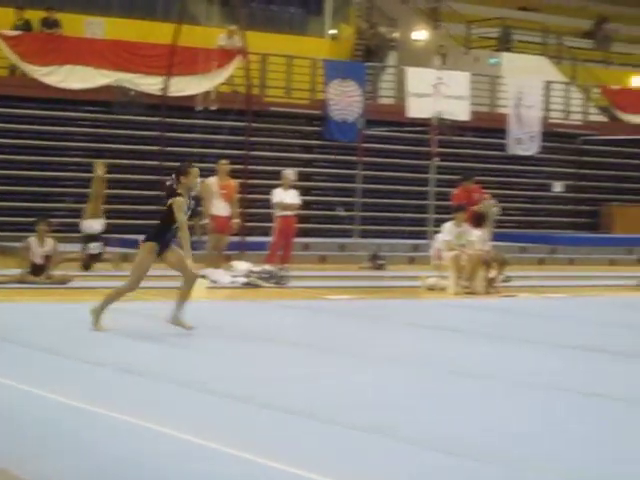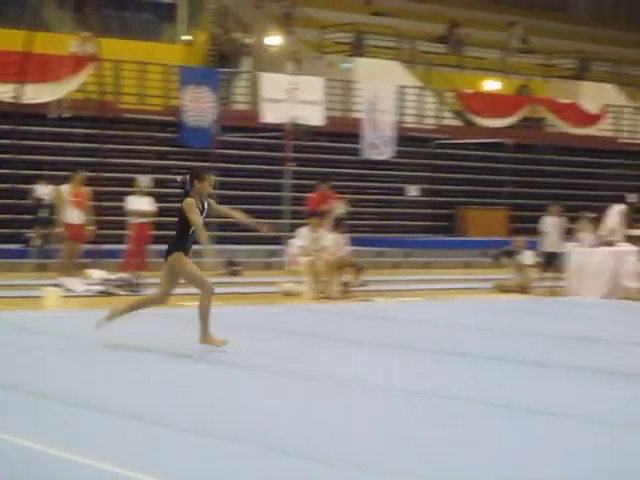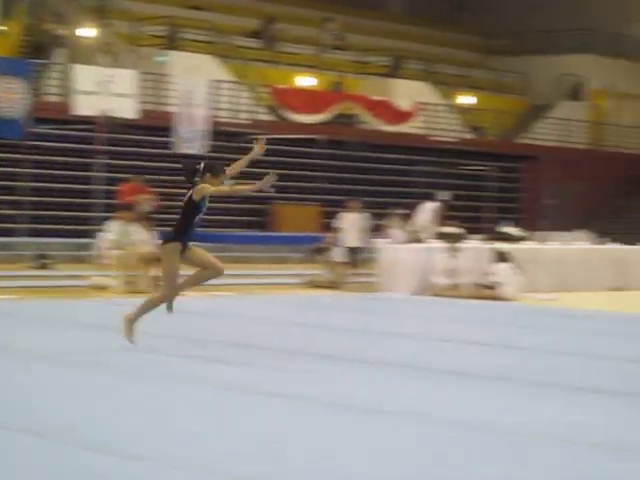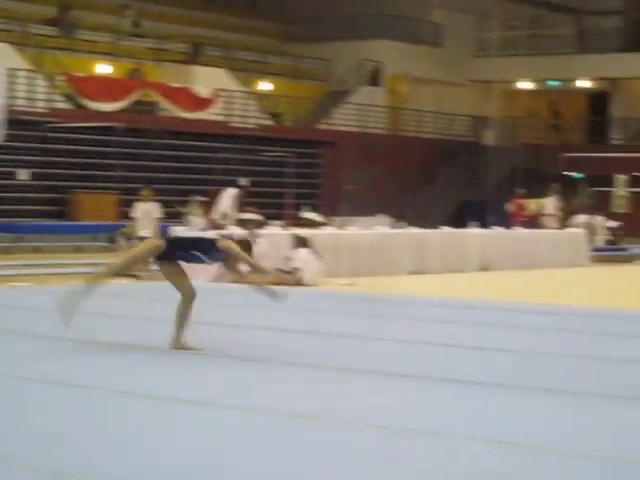
dt=0.3s
person 1, frame 1
left shoulder: (188, 198)
right shoulder: (179, 200)
right elbow: (183, 228)
right wrist: (188, 255)
left hip: (166, 245)
right hip: (152, 243)
left knee: (192, 275)
right knee: (132, 285)
left ankle: (176, 316)
right ankle: (98, 311)
person 1, frame 2
left shoulder: (205, 202)
right shoulder: (189, 203)
left elbow: (230, 212)
right elbow: (198, 225)
left wrist: (254, 223)
right wrist: (205, 239)
left hip: (181, 254)
right hip: (176, 253)
left knee: (161, 297)
right knee: (207, 288)
left ankle: (118, 311)
right ankle: (205, 335)
person 1, frame 3
left shoulder: (203, 187)
right shoulder: (200, 189)
left elbow: (232, 170)
right elbow: (230, 190)
left wrist: (254, 153)
right wrist: (258, 185)
left hip: (184, 244)
right hip: (174, 243)
left knee: (218, 269)
right knee: (168, 292)
left ankle: (175, 290)
right ankle: (132, 318)
person 1, frame 4
left shoulder: (221, 255)
right shoulder: (225, 246)
left elbow: (236, 269)
right elbow: (250, 262)
left hip: (168, 256)
right hip: (164, 247)
left knee: (189, 294)
left ankle: (176, 340)
